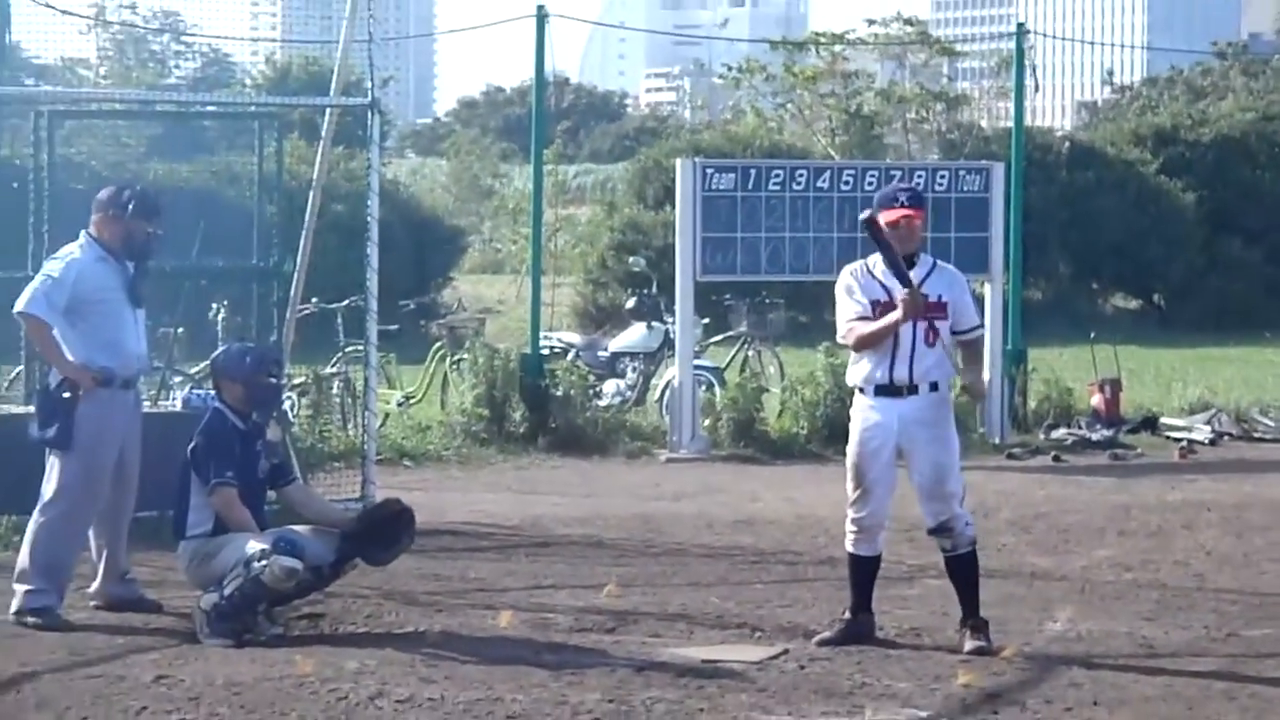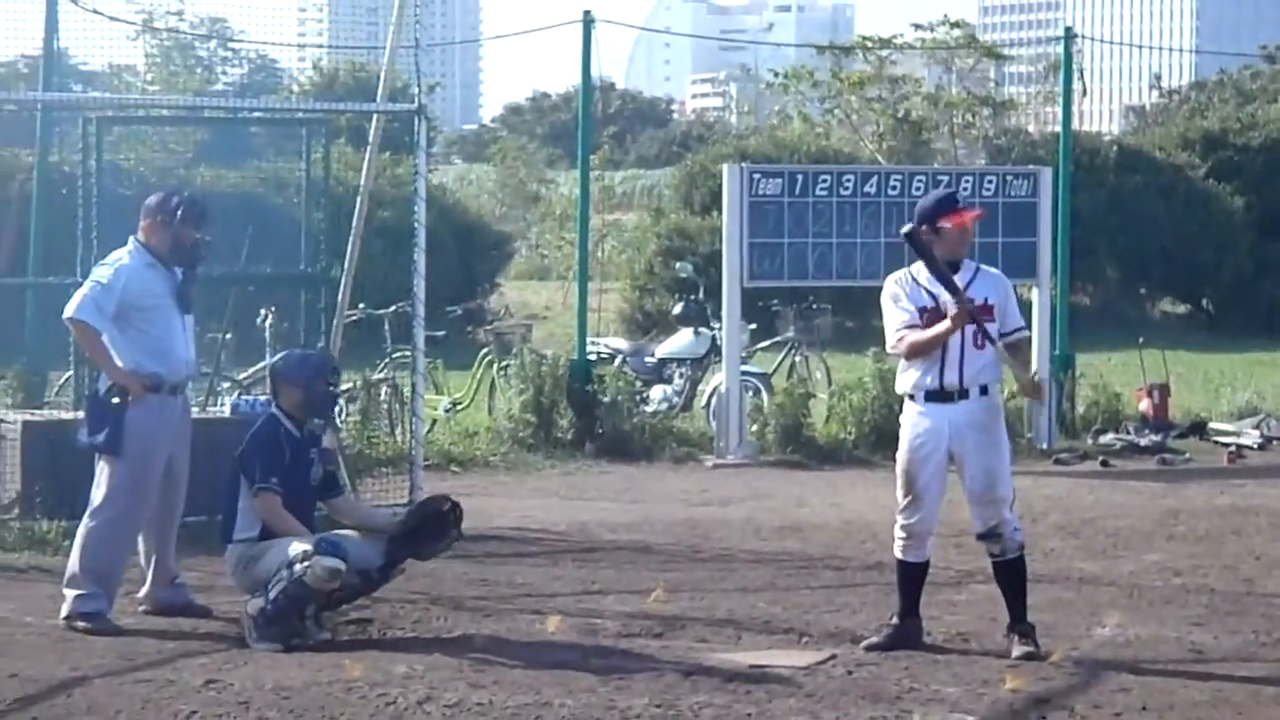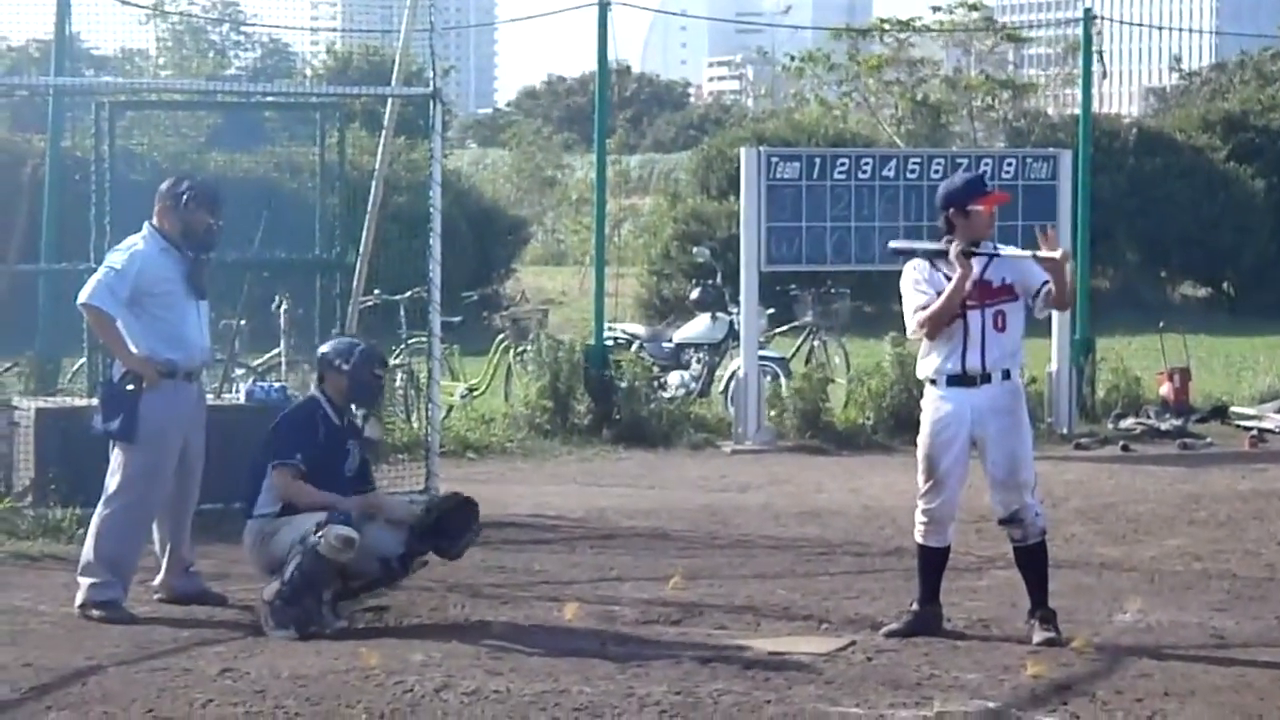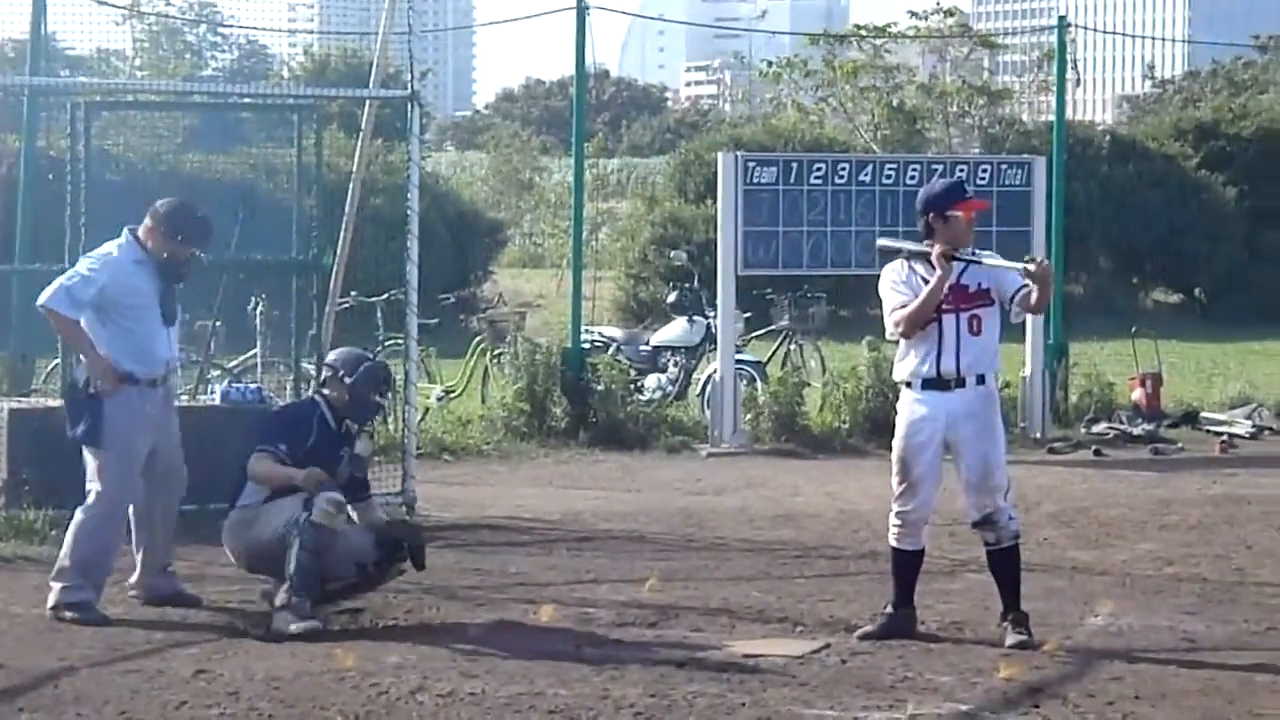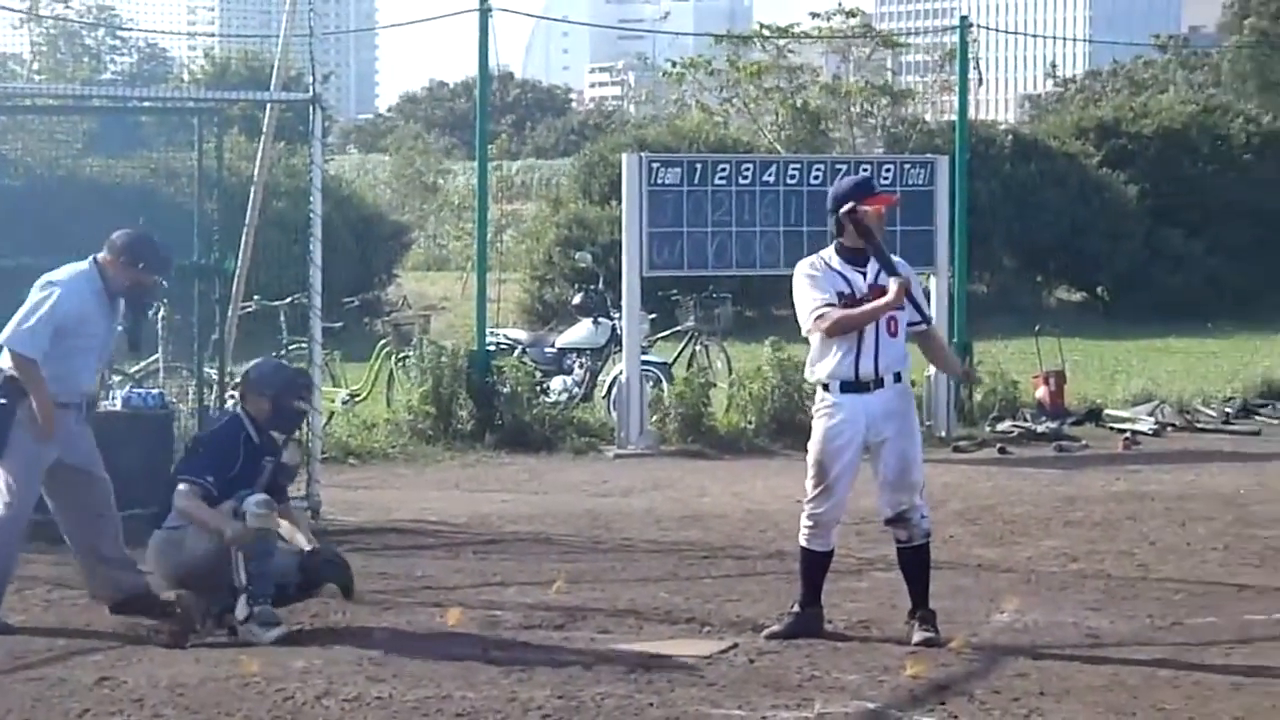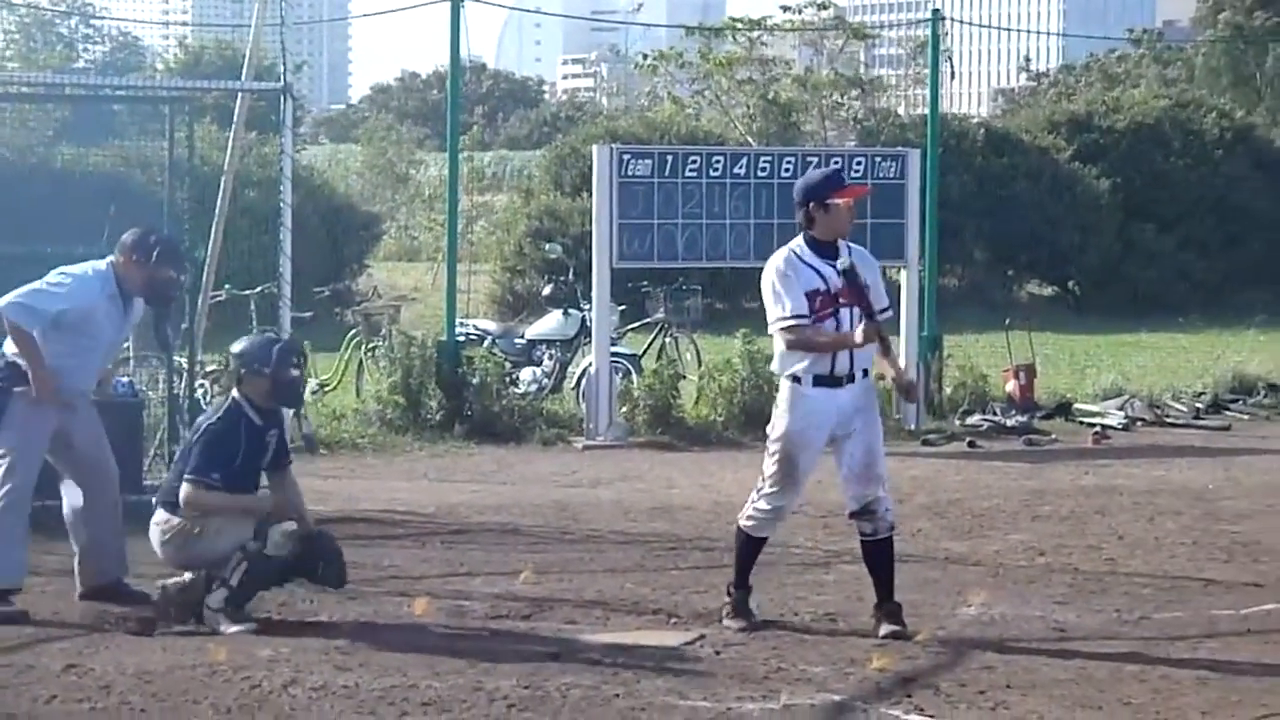
dt=0.4s
person 1, frame 1
left shoulder: (949, 278)
right shoulder: (855, 277)
left elbow: (969, 340)
right elbow: (855, 338)
left wrist: (973, 377)
right wrist: (896, 318)
left hip: (929, 405)
right hip: (873, 407)
left knee: (949, 514)
right knee: (864, 516)
left ankle: (972, 621)
right ankle: (859, 617)
person 1, frame 2
left shoulder: (993, 281)
right shoulder: (901, 285)
left elbow: (1015, 341)
right elbow: (906, 347)
left wrist: (1025, 375)
right wrist: (948, 325)
left hip: (979, 409)
right hip: (923, 413)
left knee: (999, 520)
right knee: (914, 521)
left ankle: (1020, 627)
right ankle: (907, 622)
person 1, frame 3
left shoulder: (1012, 263)
right shoulder: (920, 269)
left elbow: (1058, 301)
right elbow: (928, 327)
left wrist: (1057, 269)
right wrist: (961, 277)
left hip: (1000, 394)
right hip: (945, 398)
left knee: (1019, 504)
right knee: (934, 507)
left ankle: (1041, 612)
right ankle: (926, 608)
person 1, frame 4
left shoulder: (988, 268)
right shoulder: (899, 272)
left elbow: (1029, 305)
right elbow: (904, 326)
left wrist: (1043, 283)
right wrist: (939, 279)
left hip: (975, 399)
right hip: (920, 402)
left knee: (993, 508)
right knee: (908, 510)
left ankle: (1013, 615)
right ankle: (901, 611)
person 1, frame 5
left shoulder: (896, 268)
right shoulder: (813, 271)
left elbow: (919, 327)
right elbow: (831, 325)
left wrist: (950, 362)
right wrist: (885, 303)
left hip: (893, 398)
right hip: (839, 402)
left knee: (907, 507)
right knee: (820, 509)
left ankle: (921, 614)
right ankle: (807, 610)
person 1, frame 6
left shoulder: (863, 261)
right shoulder: (784, 266)
right elbow: (790, 337)
left wrist: (896, 369)
right wrist: (847, 341)
left hip: (857, 393)
right hip: (805, 395)
left knee: (872, 501)
right knee: (773, 498)
left ankle: (886, 606)
right ankle: (737, 595)
person 2, frame 1
left shoulder: (124, 267)
right shoulder: (73, 263)
right elbow: (30, 312)
right wrist: (68, 369)
left hip: (126, 396)
right hip: (89, 399)
left knee: (117, 498)
right knee: (69, 497)
left ankle: (113, 583)
right ankle: (34, 595)
person 2, frame 2
left shoulder: (172, 273)
right shoulder: (122, 268)
right elbow: (79, 317)
right wrist: (117, 374)
left hip: (175, 402)
right hip: (137, 405)
left knee: (166, 503)
right knee: (118, 504)
left ankle: (163, 589)
right ankle: (84, 601)
person 2, frame 3
left shoulder: (187, 259)
right shoulder: (136, 254)
right elbow: (92, 303)
right wrist: (131, 360)
left hip: (190, 388)
right hip: (152, 391)
left knee: (182, 491)
right knee: (133, 491)
left ankle: (178, 578)
right ankle: (98, 589)
person 2, frame 4
left shoulder: (160, 270)
right shoulder: (109, 263)
right elbow: (54, 304)
left wrist: (170, 369)
right wrist: (94, 359)
left hip: (158, 393)
right hip: (117, 396)
left knee: (165, 487)
right knee: (109, 495)
left ankle: (154, 581)
right ankle: (71, 594)
person 2, frame 5
left shoulder: (114, 298)
right shoulder: (68, 289)
left wrist: (86, 397)
right wrist: (41, 401)
left hip: (70, 411)
left knee: (93, 499)
left ankle: (123, 589)
person 2, frame 6
left shoulder: (132, 300)
right shoulder: (78, 285)
left wrist: (100, 375)
right wrist: (38, 370)
left hip: (74, 399)
left knee: (101, 483)
left ankle: (101, 577)
person 3, frame 1
left shoulder: (262, 431)
right shoulder: (215, 431)
left elbow: (296, 494)
right elbow: (226, 505)
left wrist: (352, 523)
right wrist: (266, 542)
left hip: (236, 539)
right hip: (203, 549)
left knee: (337, 548)
right knee: (285, 558)
left ankle: (252, 605)
right ankle: (216, 609)
person 3, frame 2
left shoulder: (312, 440)
right shoulder: (267, 436)
left elbow: (341, 505)
right elbow: (269, 511)
left wrist: (398, 525)
right wrist: (317, 544)
left hip: (295, 546)
right hip: (251, 554)
left knee: (386, 553)
right knee: (328, 557)
left ankle: (300, 609)
right ankle: (263, 615)
person 3, frame 3
left shoulder: (351, 433)
right shoulder: (303, 418)
left elbow: (370, 499)
right elbow: (281, 485)
left wrist: (421, 517)
right wrist: (341, 504)
left hip: (323, 532)
right hip: (271, 534)
left knee: (409, 545)
right knee: (340, 530)
left ankle: (320, 596)
right ankle: (280, 603)
person 3, frame 4
left shoulder: (350, 440)
right shoulder: (300, 416)
left elbow: (364, 506)
right elbow: (256, 467)
left wrist: (389, 529)
right wrist: (298, 475)
left hip: (298, 538)
right hip: (249, 530)
left knee: (389, 551)
right knee: (326, 500)
left ankle: (300, 597)
right ankle: (292, 602)
person 3, frame 5
left shoulder: (268, 446)
right shoulder: (223, 437)
left elbow: (283, 508)
right elbow: (182, 498)
left wrist: (314, 551)
right wrist: (227, 527)
left hip: (215, 554)
right hip: (174, 548)
left knee: (308, 574)
right knee: (255, 505)
left ankle: (211, 605)
right ankle: (252, 614)
person 3, frame 6
left shoulder: (270, 418)
right shoulder: (224, 426)
left elbow: (283, 479)
right elbow: (190, 498)
left wrist: (313, 535)
right wrist: (257, 502)
left hip: (212, 523)
right hip: (180, 530)
right knee: (281, 530)
left ankle: (189, 591)
right ankle: (221, 605)
